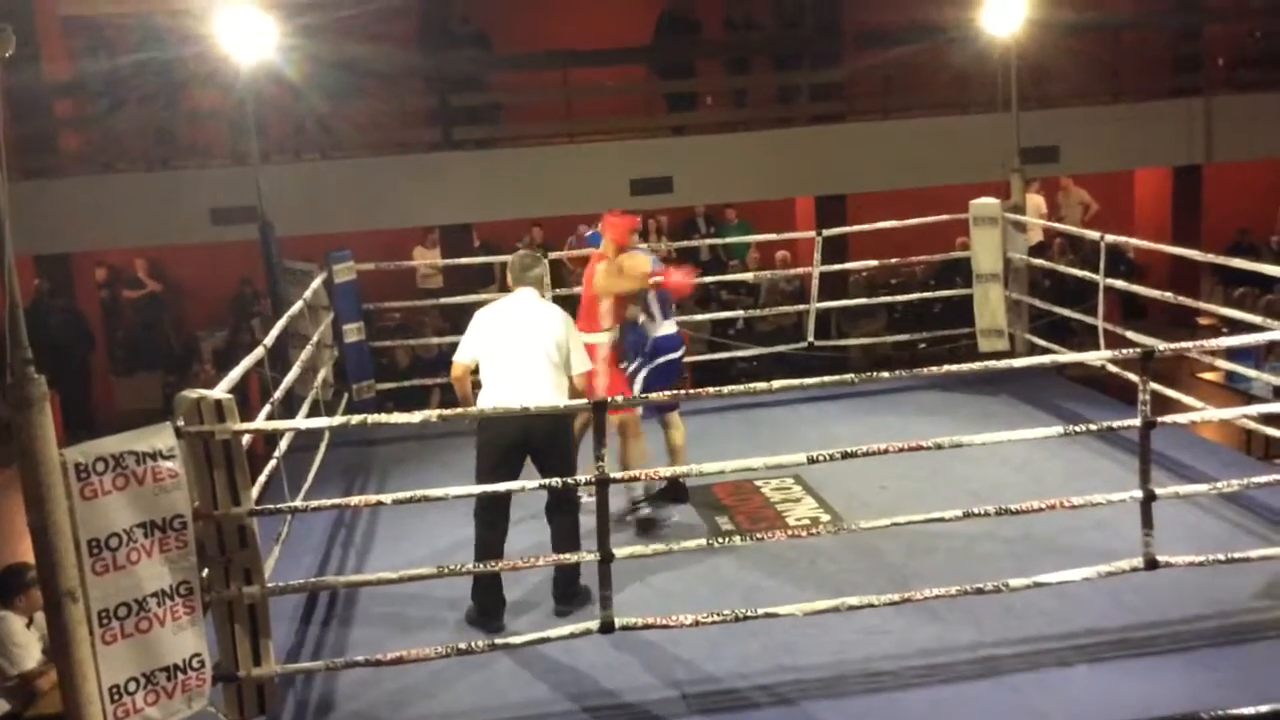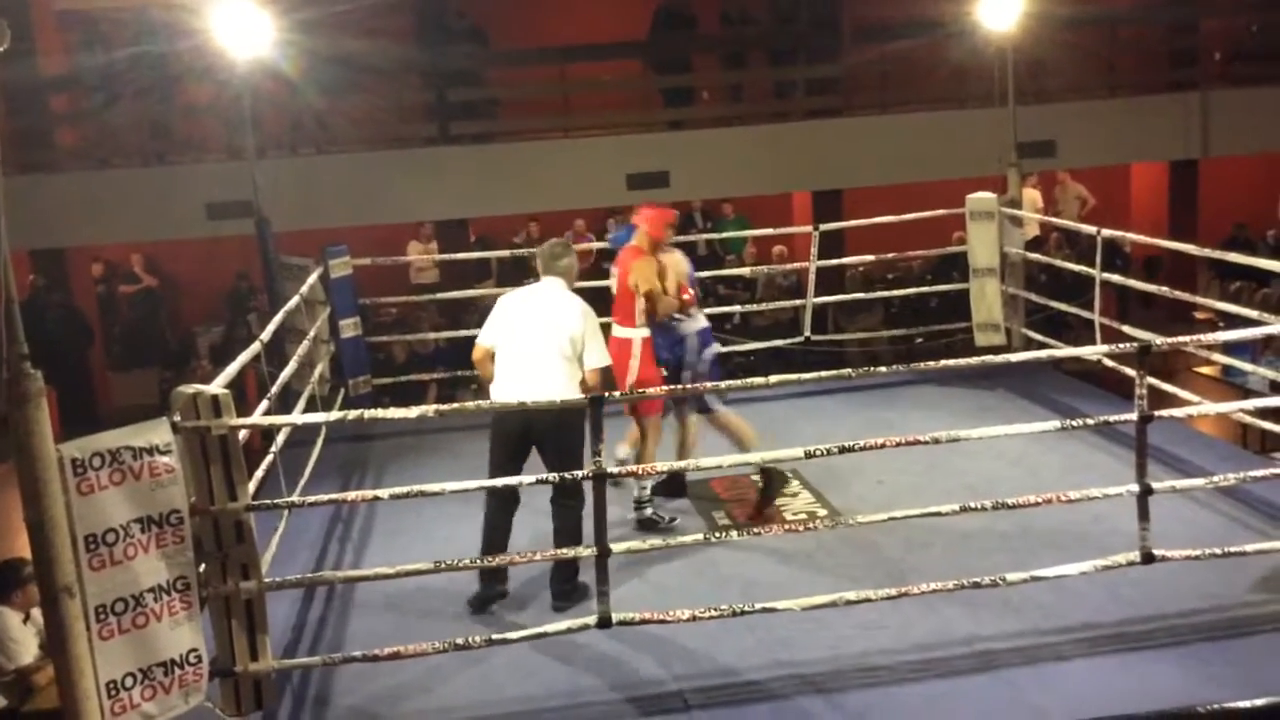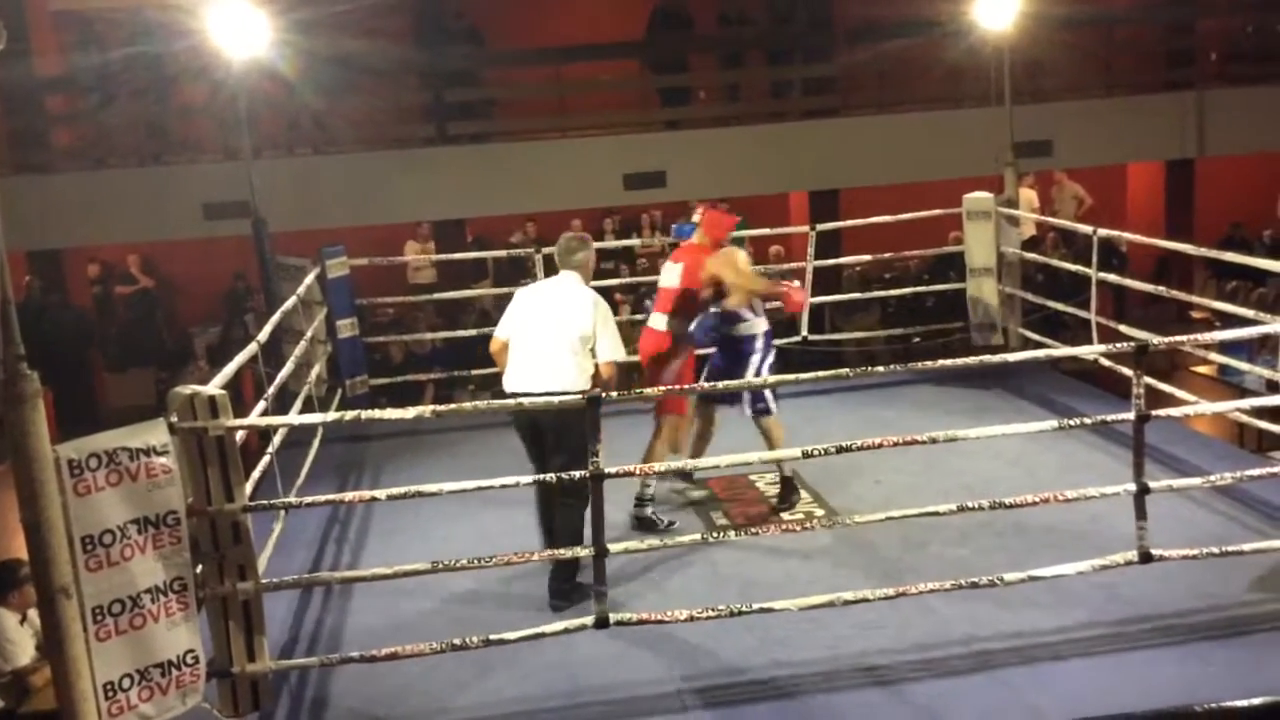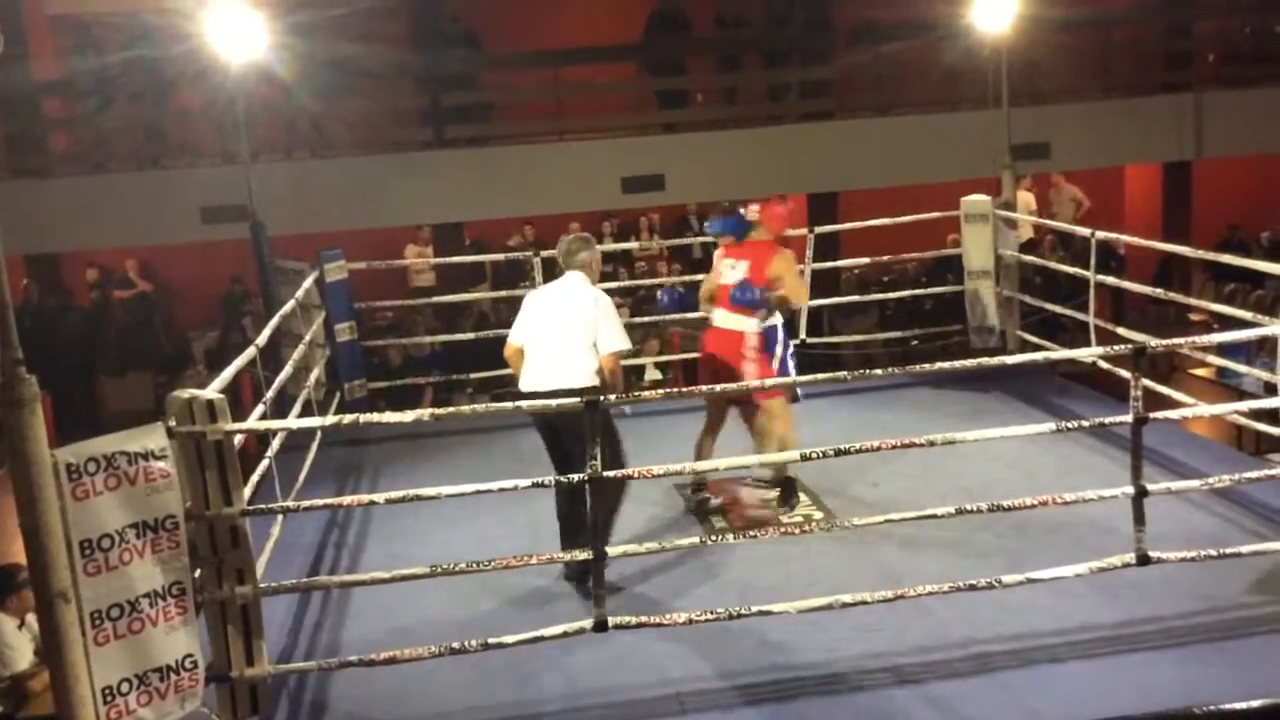
dt=0.3s
person 1, frame 1
left shoulder: (486, 315)
right shoulder: (558, 315)
left elbow: (458, 374)
right elbow: (581, 383)
left wrist: (472, 407)
left hip: (498, 419)
right hip: (551, 417)
left knee: (491, 513)
right knee: (563, 504)
left ankle: (488, 610)
right ankle: (567, 593)
person 1, frame 2
left shoulder: (509, 300)
right shoulder: (579, 308)
left elbow: (479, 356)
right elbow: (593, 379)
right wrist: (581, 397)
left hip: (508, 407)
right hip: (558, 407)
left knee: (501, 495)
right knee: (566, 497)
left ankle: (492, 581)
right ankle: (563, 588)
person 1, frame 3
left shoulder: (526, 293)
right shoulder: (592, 301)
left elbow: (496, 347)
right elbow: (608, 371)
right wrist: (595, 390)
left hip: (521, 398)
right hip: (566, 399)
left knee: (546, 478)
right knee: (571, 492)
left ankle: (555, 556)
right ankle: (563, 587)
person 1, frame 4
left shoulder: (536, 297)
right shoulder: (596, 299)
left elbow: (511, 353)
right elbow: (609, 363)
right wrist: (617, 393)
left hip: (537, 395)
right hip: (578, 395)
left knee: (569, 477)
right knee: (609, 476)
left ankle: (575, 558)
right ankle: (584, 566)
person 2, frame 1
left shoulder: (609, 262)
right shoulder: (605, 265)
right elbow: (619, 285)
right wrist: (660, 278)
left hip: (596, 350)
right hip: (598, 352)
left knee: (582, 423)
right knee: (630, 425)
right ankle: (640, 508)
person 2, frame 2
left shoulder: (627, 255)
right shoulder: (643, 262)
right elbow: (661, 307)
right wrist: (683, 300)
left hip: (630, 344)
right hip: (632, 348)
left knee: (648, 423)
right knee: (650, 430)
right ankle: (641, 508)
person 2, frame 3
left shoulder: (680, 253)
right shoulder: (712, 257)
right elbow: (747, 284)
right wrist: (783, 291)
left hip: (658, 337)
right hip: (670, 343)
left knee: (679, 416)
right knee: (668, 425)
left ankle: (682, 475)
right ankle: (642, 508)
person 2, frame 4
left shoulder: (726, 251)
right shoulder: (778, 257)
left elbow: (705, 296)
right elbow: (800, 300)
left hip: (714, 339)
right hip: (742, 344)
left knee: (715, 419)
right knee: (779, 415)
left ankle: (698, 491)
right ankle: (780, 483)
person 3, frame 1
right shoulder: (650, 259)
left hip: (651, 342)
right hip: (670, 338)
right knee: (669, 413)
left ankle: (638, 492)
right ankle: (676, 484)
person 3, frame 2
left shoulder: (668, 259)
right shoulder: (670, 258)
left hip: (691, 338)
right hip: (679, 337)
left knee: (712, 411)
right knee: (682, 410)
left ankle: (769, 472)
right ankle: (677, 479)
person 3, frame 3
left shoulder: (735, 257)
left elbow: (738, 298)
left hip: (752, 340)
right hip: (729, 338)
left knee: (763, 415)
right knee: (704, 404)
left ankle: (788, 482)
person 3, frame 4
left shoulder: (765, 254)
right shoulder: (722, 255)
left elbow: (783, 293)
right elbow: (712, 296)
right wrist: (685, 299)
left hip: (768, 331)
right hip: (739, 332)
left knee: (770, 406)
right knee: (749, 405)
left ankle: (788, 479)
right ankle: (776, 470)
